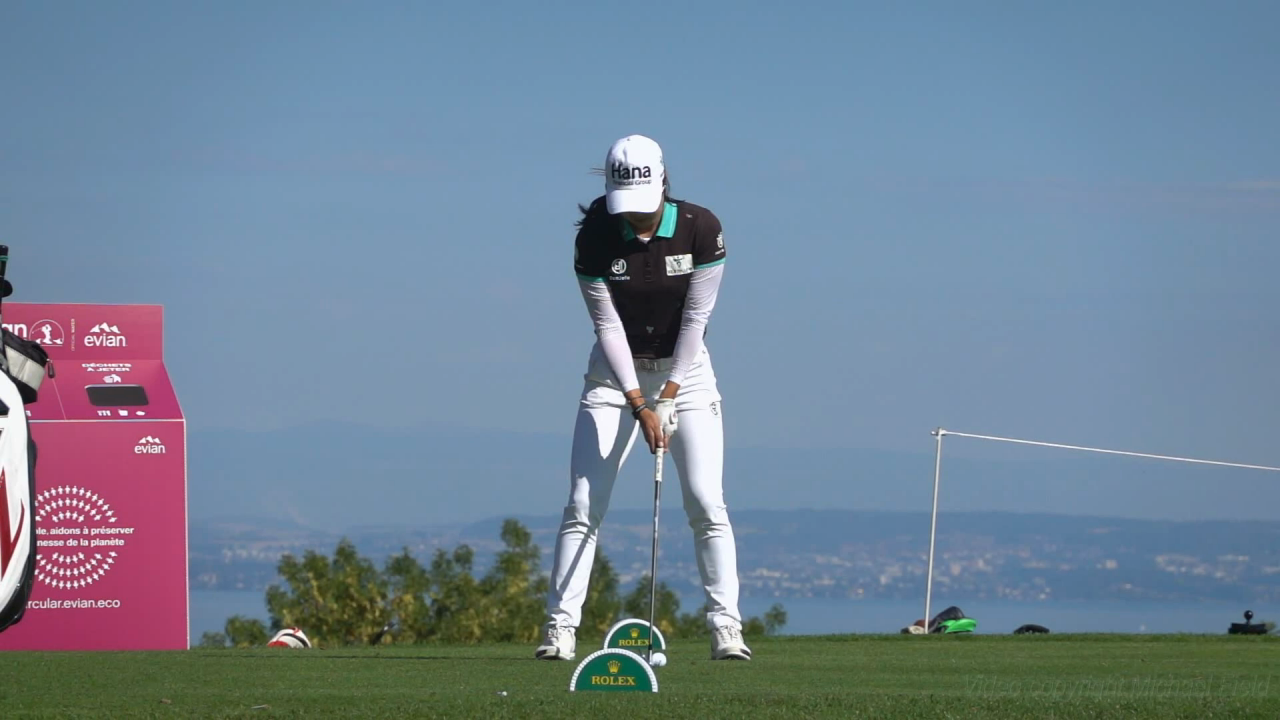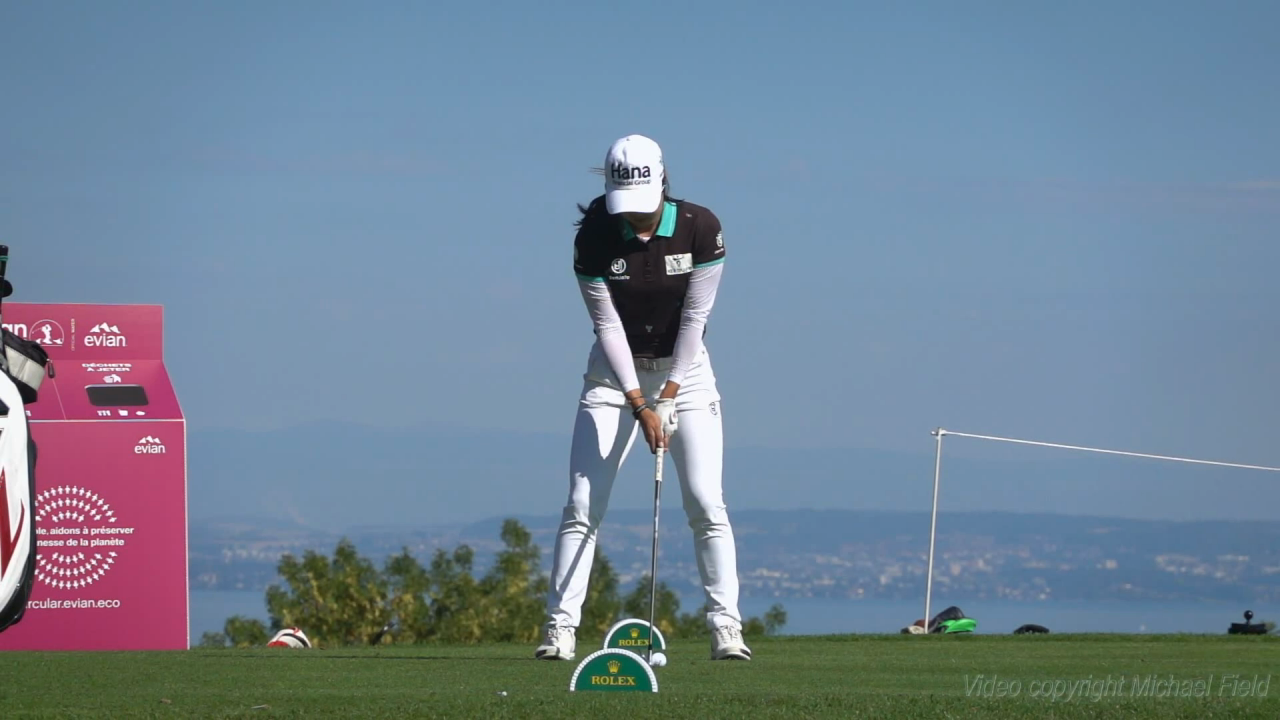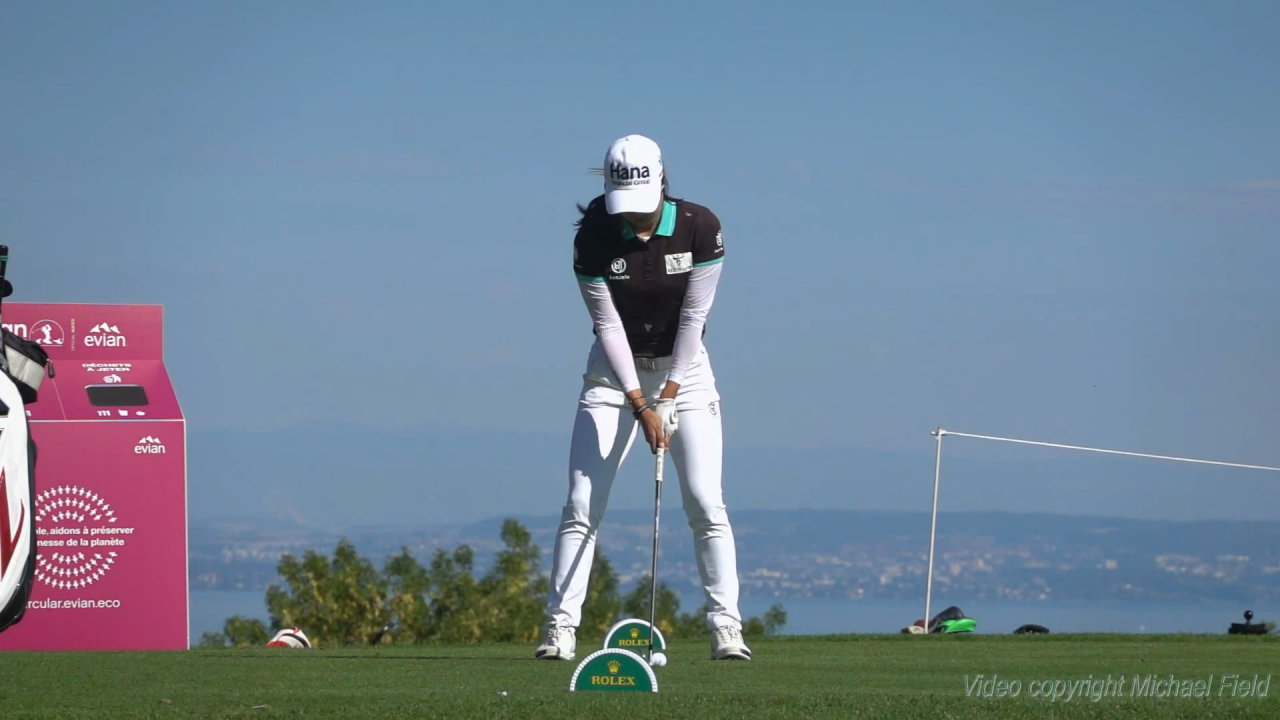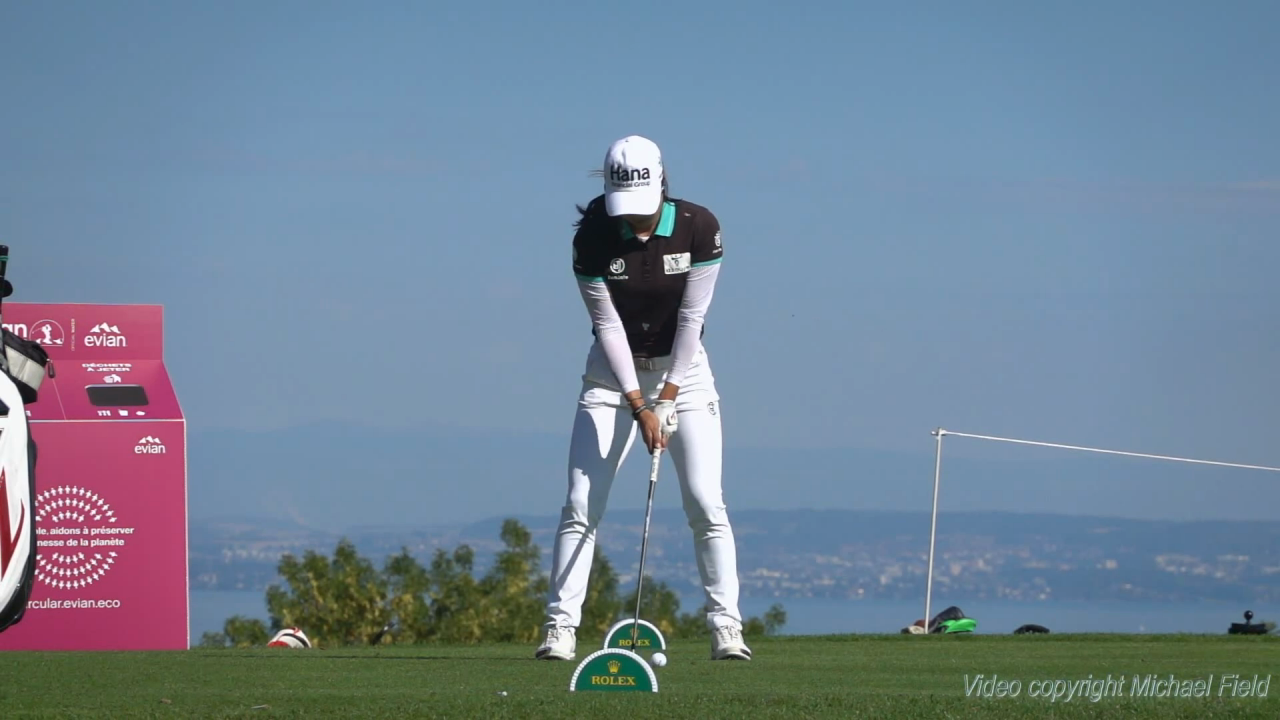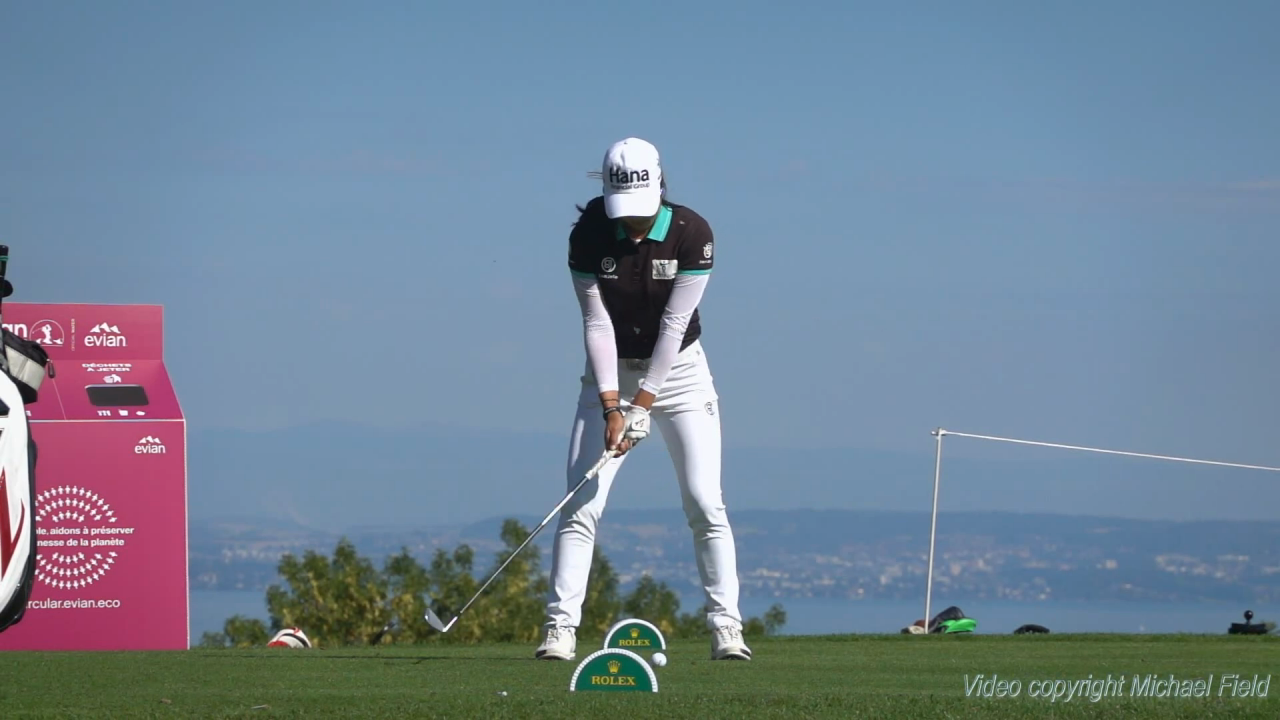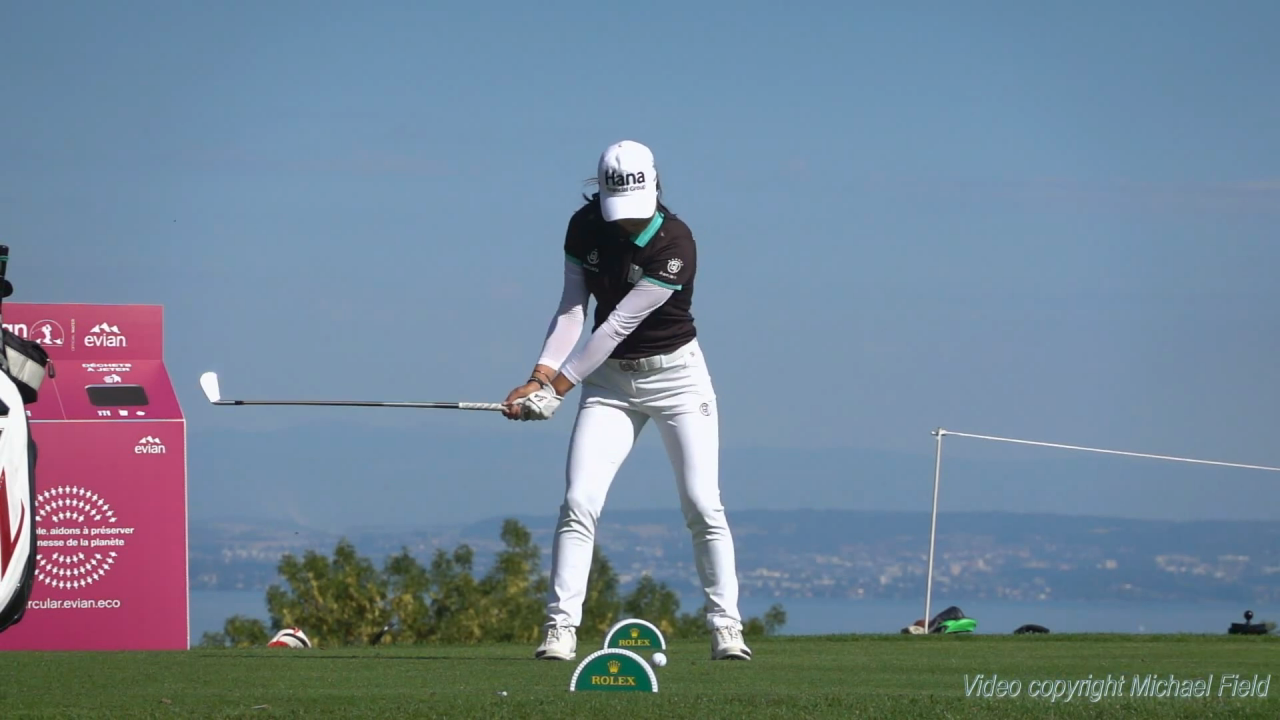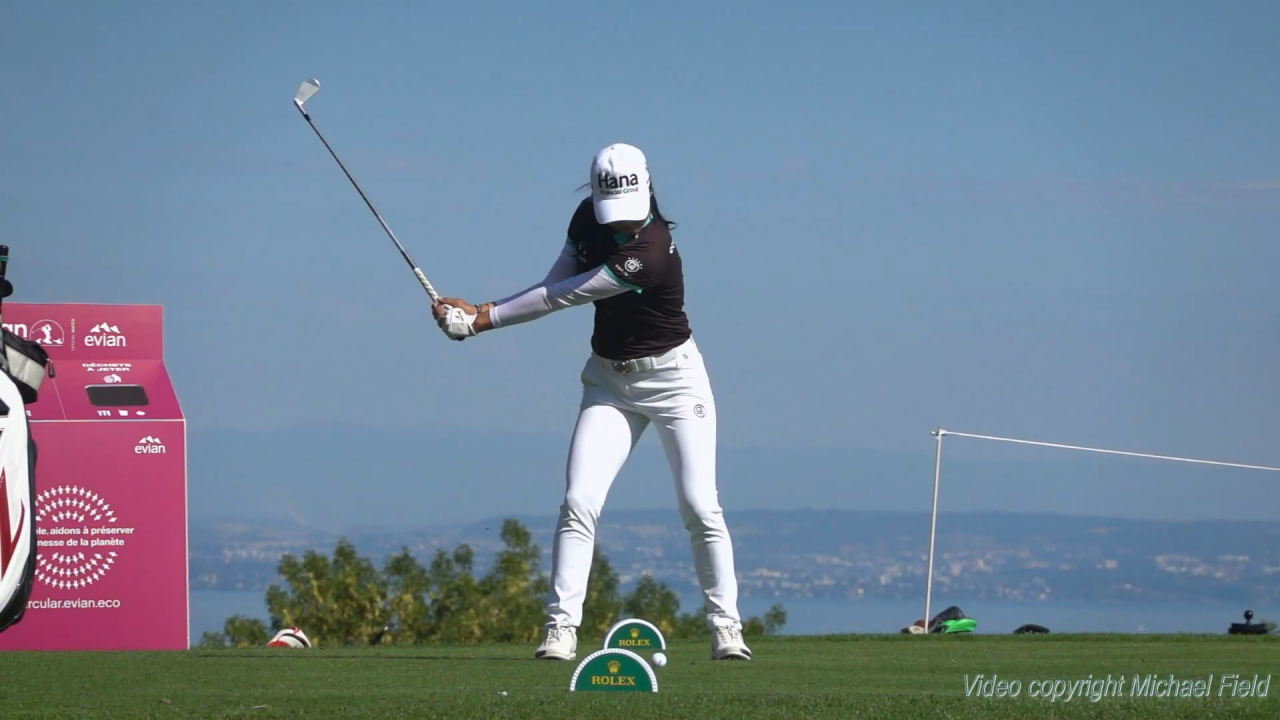
dt=0.5s
person 1, frame 1
left shoulder: (701, 228)
right shoulder: (595, 237)
left elbow: (696, 318)
right elbow: (608, 326)
left wrist: (667, 398)
right wrist: (638, 405)
left hip: (685, 369)
right hip: (616, 371)
left knee: (706, 501)
right knee: (584, 501)
left ankle: (726, 625)
right ankle: (560, 625)
person 1, frame 2
left shoulder: (700, 227)
right shoulder: (594, 237)
left elbow: (695, 317)
right elbow: (608, 325)
left wrist: (667, 396)
right wrist: (638, 404)
left hip: (685, 370)
right hip: (615, 371)
left knee: (705, 500)
right knee: (583, 501)
left ankle: (726, 627)
right ankle: (560, 626)
person 1, frame 3
left shoulder: (700, 226)
right shoulder: (593, 237)
left elbow: (694, 317)
right elbow: (608, 325)
left wrist: (667, 396)
right wrist: (640, 405)
left hip: (684, 369)
right hip: (615, 371)
left knee: (705, 501)
right knee: (582, 501)
left ankle: (726, 626)
right ankle: (560, 625)
person 1, frame 4
left shoulder: (698, 226)
right shoulder: (592, 237)
left elbow: (691, 317)
right elbow: (607, 325)
left wrist: (667, 397)
right wrist: (638, 406)
left hip: (683, 369)
right hip: (614, 372)
left knee: (705, 500)
right knee: (582, 501)
left ankle: (726, 626)
right ankle: (560, 625)
person 1, frame 5
left shoulder: (692, 232)
right shoulder: (588, 235)
left elbow: (674, 324)
right elbow: (598, 324)
left wrist: (642, 404)
right wrist: (609, 404)
left hip: (679, 371)
right hip: (610, 373)
left knee: (705, 502)
right knee: (581, 499)
left ankle: (727, 625)
right ankle: (559, 626)
person 1, frame 6
left shoulder: (675, 243)
right shoulder: (584, 227)
left elbow: (619, 324)
right elbow: (571, 310)
left wrist: (558, 385)
right wrist: (540, 374)
left hip: (676, 375)
right hip: (606, 377)
left knee: (702, 504)
right knee: (579, 502)
left ankle: (726, 626)
right ankle: (560, 627)
person 1, frame 7
left shoulder: (651, 252)
right shoulder: (587, 217)
left elbow: (562, 297)
right elbow: (554, 287)
left wrist: (486, 317)
right wrist: (479, 308)
left hip: (672, 377)
right hip: (608, 379)
left knee: (699, 504)
right knee: (579, 502)
left ankle: (726, 626)
right ankle: (561, 627)
